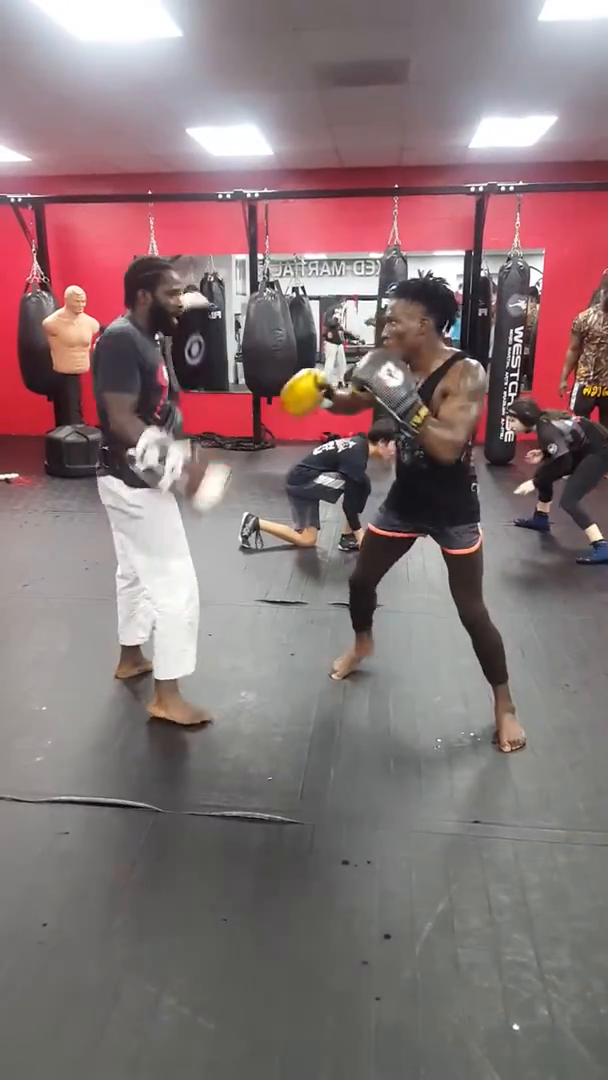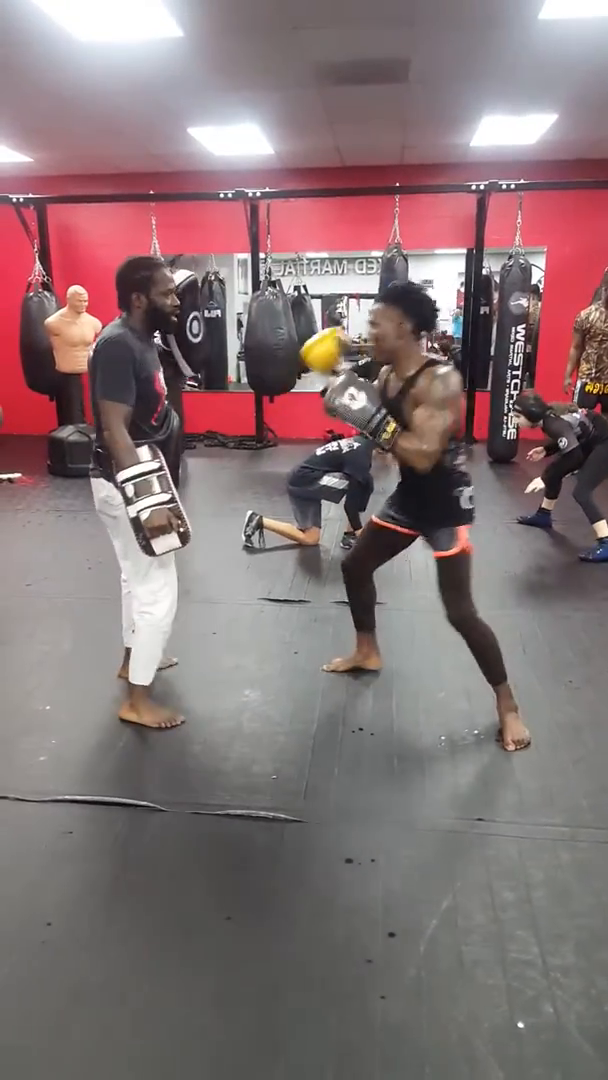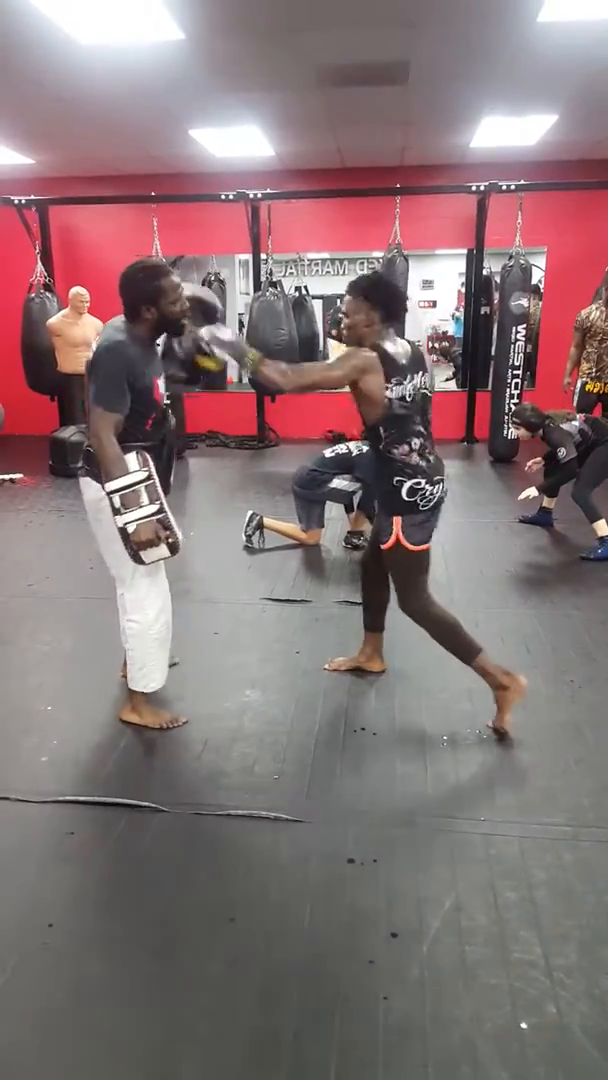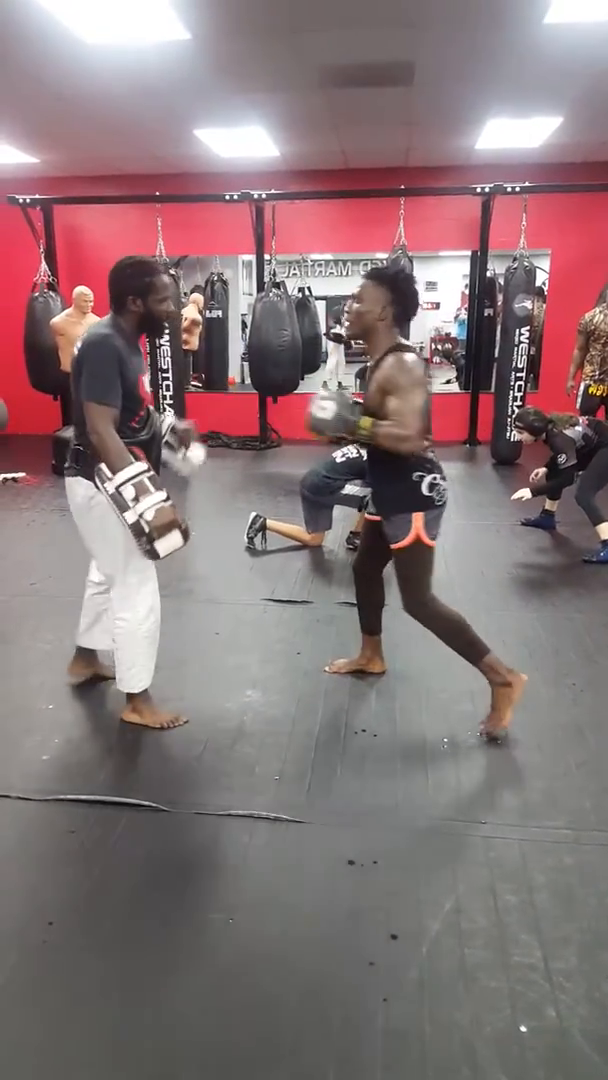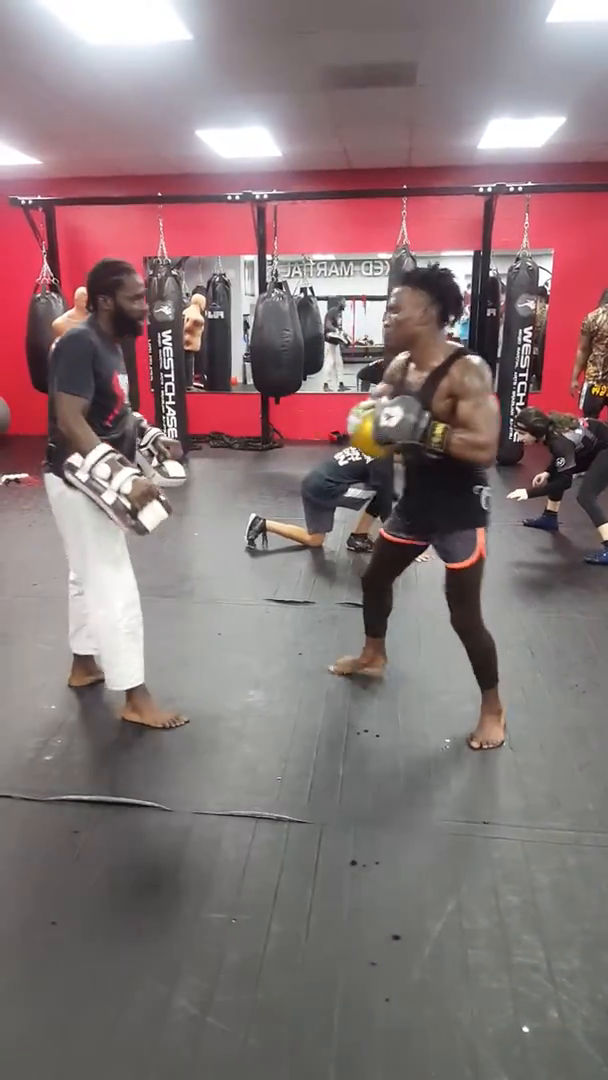
dt=0.3s
person 1, frame 1
left shoulder: (466, 374)
right shoulder: (396, 366)
left elbow: (448, 448)
right elbow: (352, 403)
left wrist: (402, 401)
right wrist: (328, 392)
left hip: (454, 509)
right hip: (404, 499)
left knee: (472, 612)
right knee: (361, 579)
left ankle: (504, 705)
right ankle: (361, 645)
person 1, frame 2
left shoulder: (440, 380)
right shoulder: (393, 374)
left elbow: (424, 455)
right elbow: (374, 415)
left wrist: (371, 418)
right wrist: (345, 396)
left hip: (448, 504)
right hip: (411, 497)
left knee: (459, 611)
right knee: (355, 566)
left ankle: (507, 704)
right ankle: (367, 651)
person 1, frame 3
left shoulder: (363, 361)
right shoulder: (412, 352)
left elbow: (287, 380)
left wrist: (237, 349)
left hip: (405, 489)
right hip: (419, 480)
left knee: (414, 600)
right knee: (372, 564)
left ankle: (501, 680)
right ankle: (371, 653)
person 1, frame 4
left shoulder: (401, 366)
right shoulder: (383, 358)
left elbow: (408, 440)
left wrist: (354, 422)
right wrist: (345, 414)
left hip: (414, 492)
right hip: (389, 489)
left knee: (418, 600)
right knee: (365, 569)
left ankle: (502, 679)
right ankle: (371, 655)
person 1, frame 5
left shoulder: (469, 371)
right shoulder: (401, 366)
left elbow: (485, 449)
right elbow: (377, 410)
left wrist: (421, 429)
right wrist: (378, 421)
left hip: (459, 510)
right hip: (415, 502)
left knee: (465, 617)
right knee: (374, 578)
left ankle: (492, 708)
right ankle: (373, 655)
person 2, frame 1
left shoulder: (140, 337)
right shoulder: (121, 340)
left elbow: (151, 403)
right elbow: (123, 421)
left hip: (126, 477)
right hip: (135, 480)
left knee: (135, 569)
right knee: (175, 581)
left ankle: (131, 657)
right ankle: (166, 694)
person 2, frame 2
left shoulder: (140, 337)
right shoulder: (118, 347)
left elbow: (164, 387)
right elbow: (114, 430)
right wrist: (148, 503)
right hip: (126, 485)
left knee: (139, 576)
right knee: (156, 586)
left ankle: (135, 658)
right ankle: (137, 699)
person 2, frame 3
left shoulder: (143, 338)
right shoulder: (117, 352)
left elbow: (157, 396)
right elbow: (102, 437)
right wrist: (134, 513)
left knee: (134, 580)
right knee: (147, 590)
left ankle: (137, 658)
right ankle: (139, 701)
person 2, frame 4
left shoulder: (120, 339)
right shoulder: (105, 347)
right elbow: (100, 433)
left wrist: (165, 428)
right hip: (102, 486)
left knee: (108, 574)
right knee: (136, 591)
left ankle: (86, 657)
right ankle: (136, 700)
person 2, frame 5
left shoulder: (106, 343)
right shoulder: (79, 345)
right elbow: (70, 423)
right hip: (78, 482)
left knee: (89, 575)
right knee: (113, 585)
left ankle: (83, 663)
right ankle: (136, 698)
